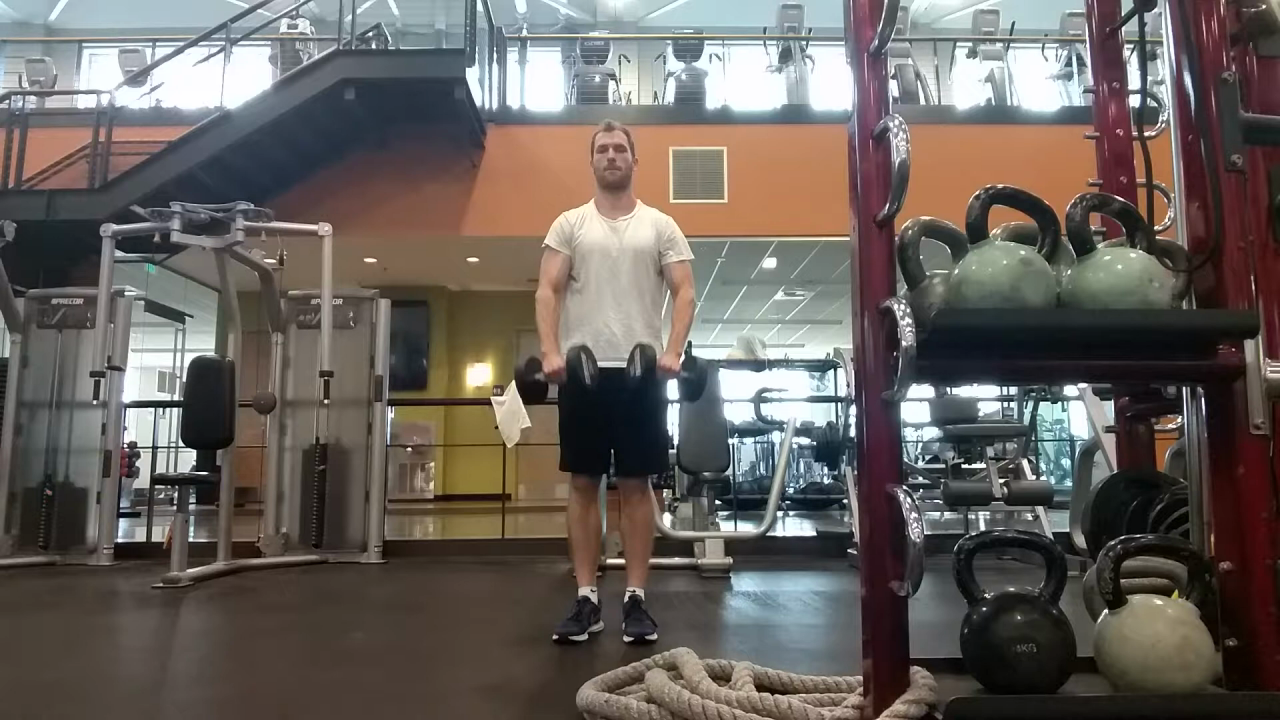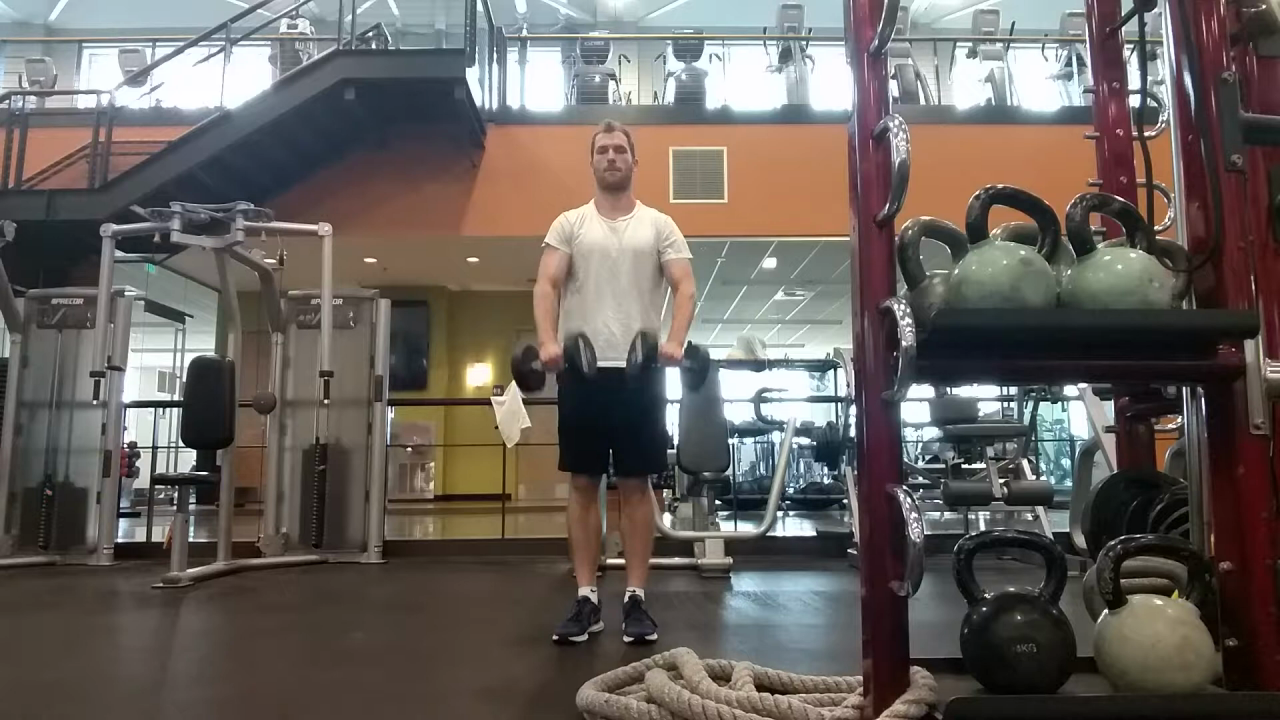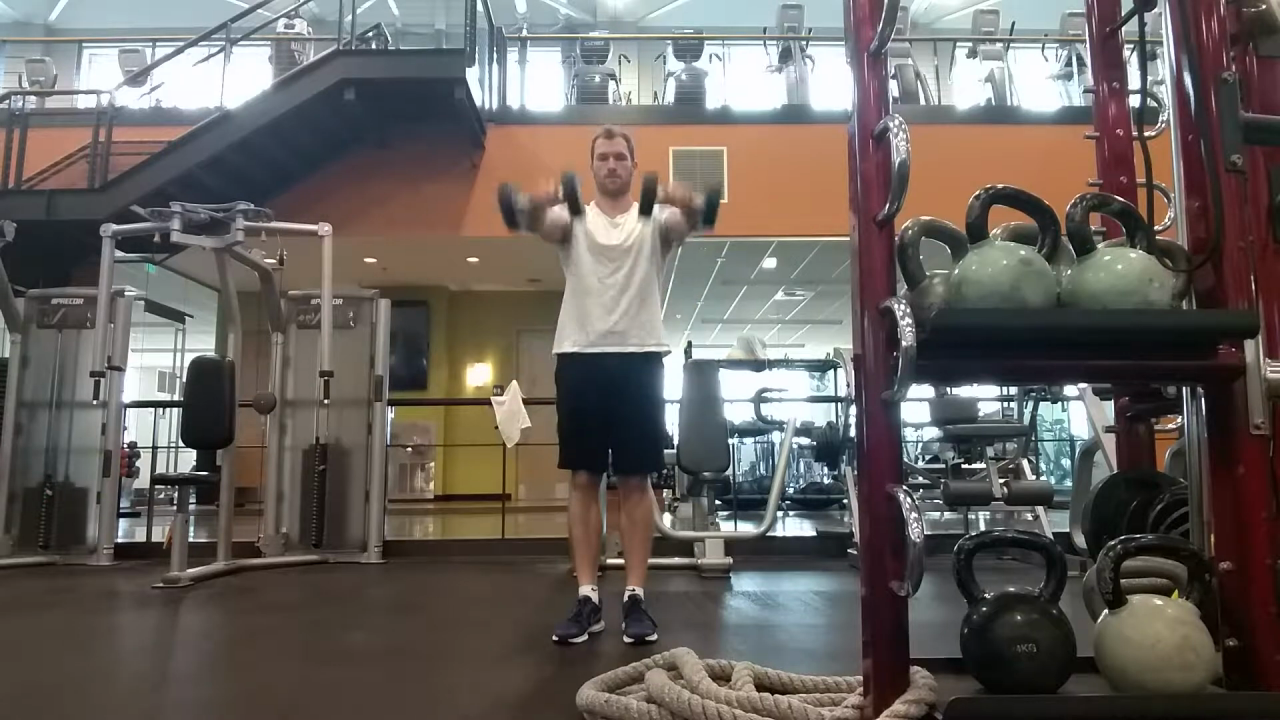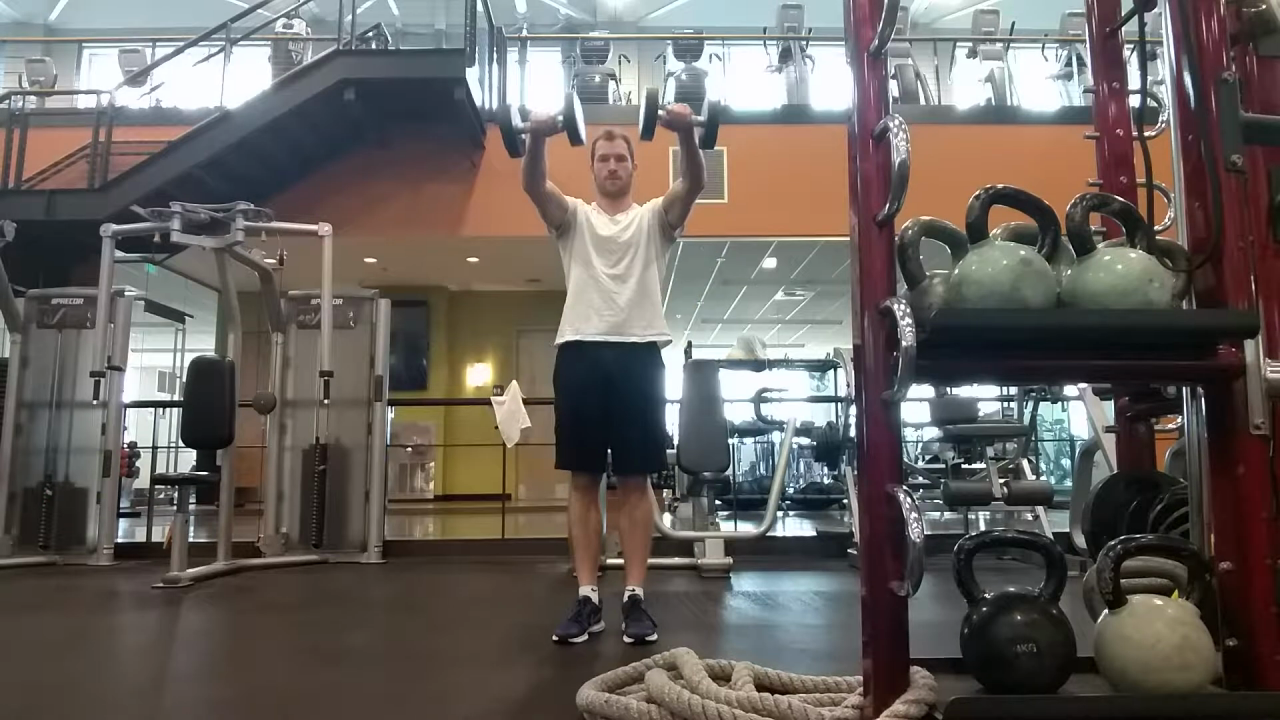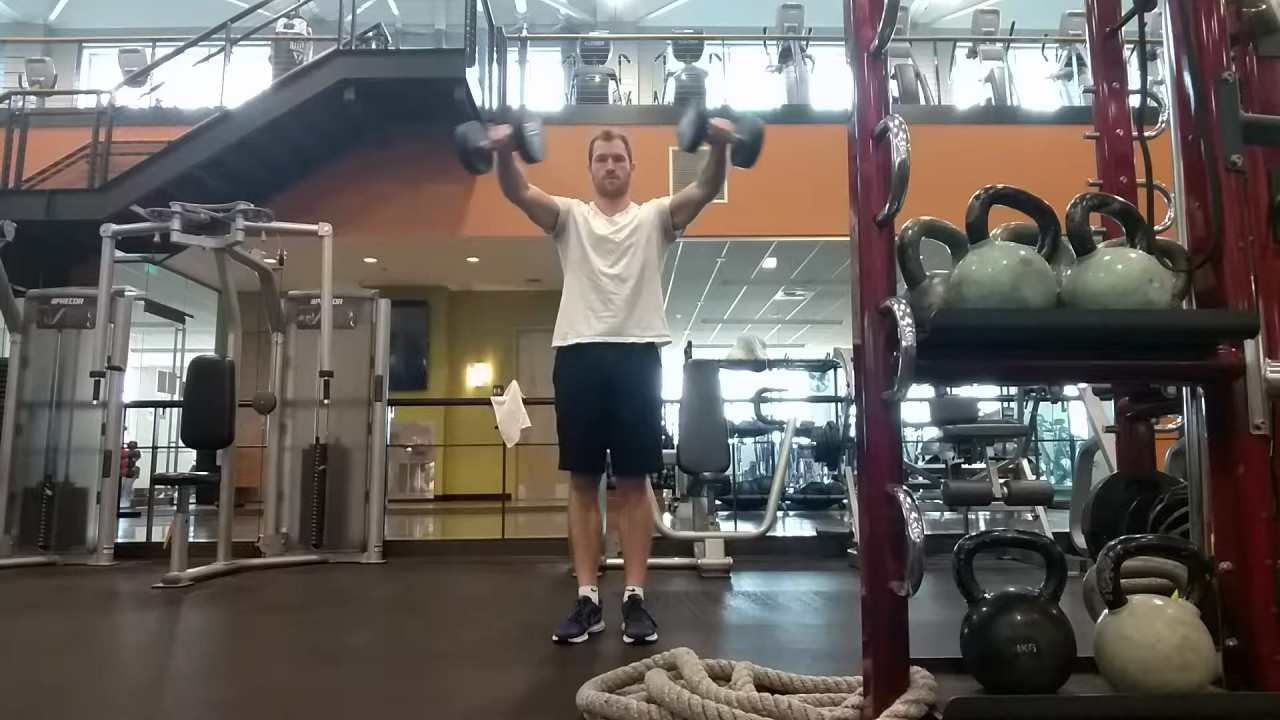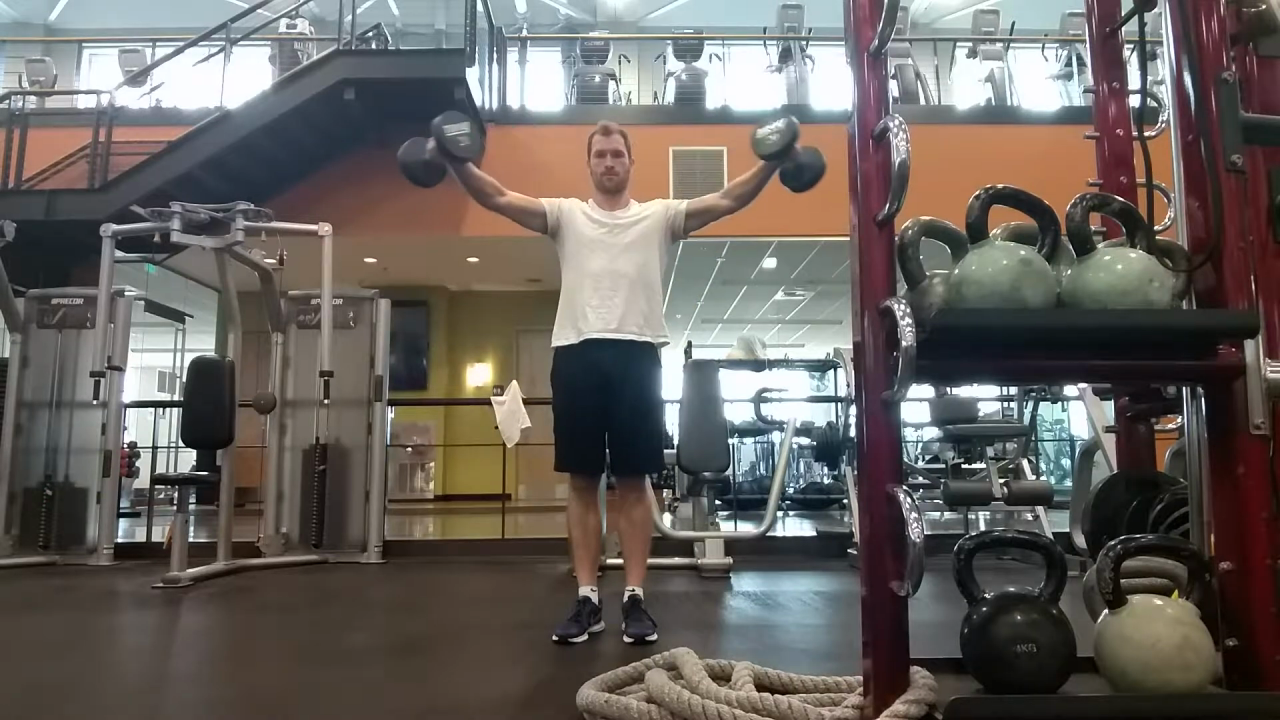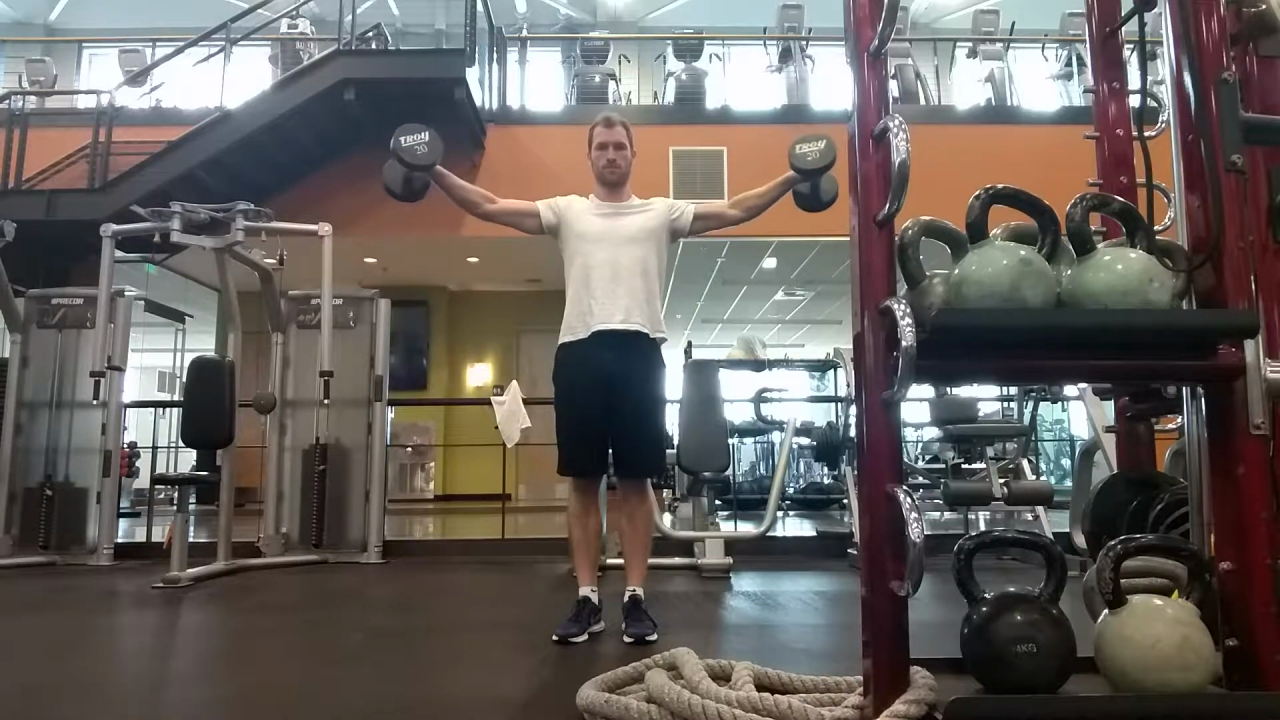
dt=0.4s
person 1, frame 1
left shoulder: (660, 225)
right shoulder: (569, 223)
left elbow: (684, 292)
right elbow: (548, 291)
left wrist: (673, 351)
right wrist: (550, 351)
left knee: (636, 484)
right knee: (583, 483)
left ankle: (635, 598)
right ankle: (586, 599)
person 1, frame 2
left shoulder: (659, 224)
right shoulder: (570, 223)
left elbow: (684, 284)
right elbow: (547, 283)
left wrist: (677, 335)
right wrist: (548, 337)
left hip: (640, 370)
right hip: (581, 369)
left knee: (636, 484)
right knee: (583, 483)
left ankle: (635, 599)
right ankle: (586, 599)
person 1, frame 3
left shoulder: (654, 220)
right shoulder: (572, 219)
left elbow: (687, 221)
right elbow: (537, 220)
left wrist: (686, 202)
right wrist: (535, 205)
left hip: (639, 358)
right hip: (581, 357)
left knee: (635, 480)
right knee: (584, 479)
left ankle: (635, 597)
right ankle: (587, 598)
person 1, frame 4
left shoulder: (656, 217)
right shoulder: (572, 216)
left elbow: (694, 183)
right elbow: (533, 184)
left wrist: (686, 134)
right wrist: (537, 138)
left hip: (638, 353)
right hip: (581, 353)
left knee: (635, 481)
right knee: (583, 480)
left ankle: (634, 597)
right ankle: (587, 597)
person 1, frame 5
left shoulder: (655, 216)
right shoulder: (568, 216)
left elbow: (706, 189)
right elbow: (518, 191)
left wrist: (720, 146)
right wrist: (502, 151)
left hip: (636, 354)
right hip: (579, 354)
left knee: (634, 480)
right knee: (583, 480)
left ankle: (634, 597)
right ankle: (587, 598)
person 1, frame 6
left shoulder: (659, 215)
right shoulder: (565, 213)
left elbow: (726, 201)
right elbow: (498, 197)
left wrist: (771, 162)
right wrist: (456, 162)
left hip: (636, 353)
right hip: (577, 353)
left knee: (634, 479)
right knee: (582, 480)
left ankle: (635, 598)
right ankle: (587, 598)
person 1, frame 7
left shoulder: (661, 212)
right shoulder: (566, 211)
left elbow: (734, 210)
right elbow: (489, 206)
left wrist: (792, 179)
right wrist: (435, 172)
left hip: (638, 351)
right hip: (580, 352)
left knee: (635, 481)
right knee: (583, 481)
left ankle: (635, 599)
right ankle: (587, 599)
